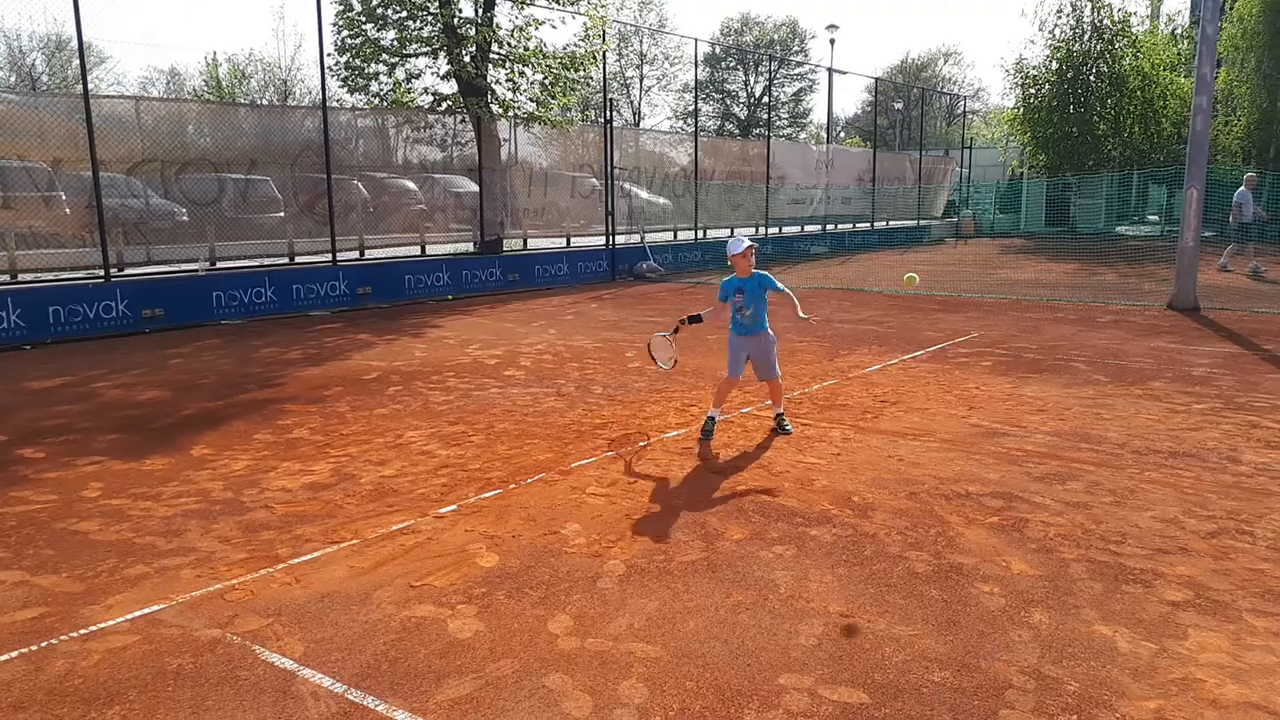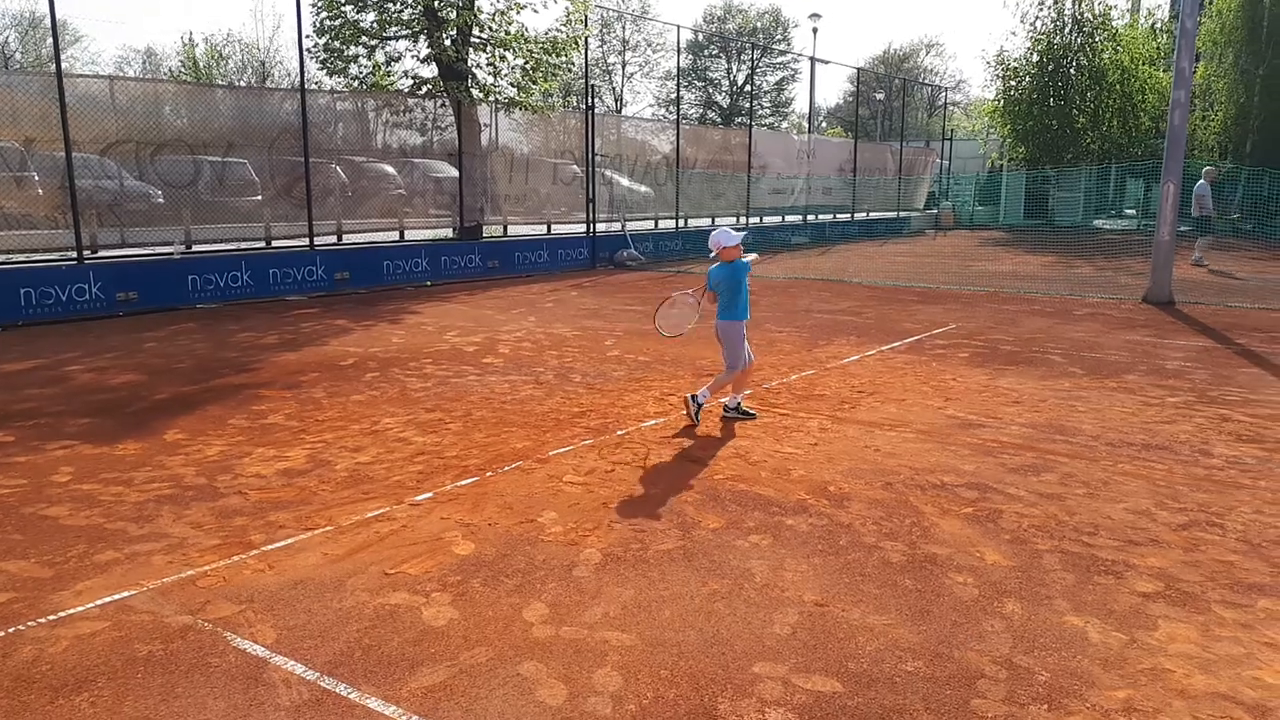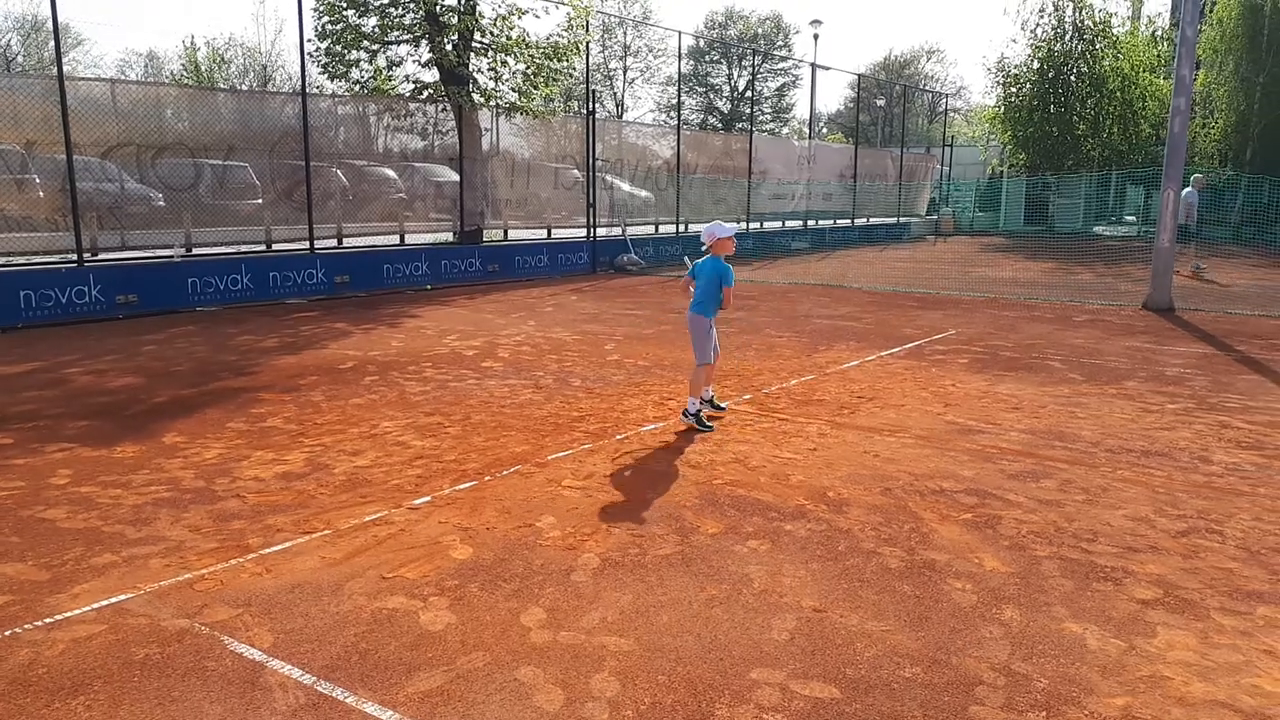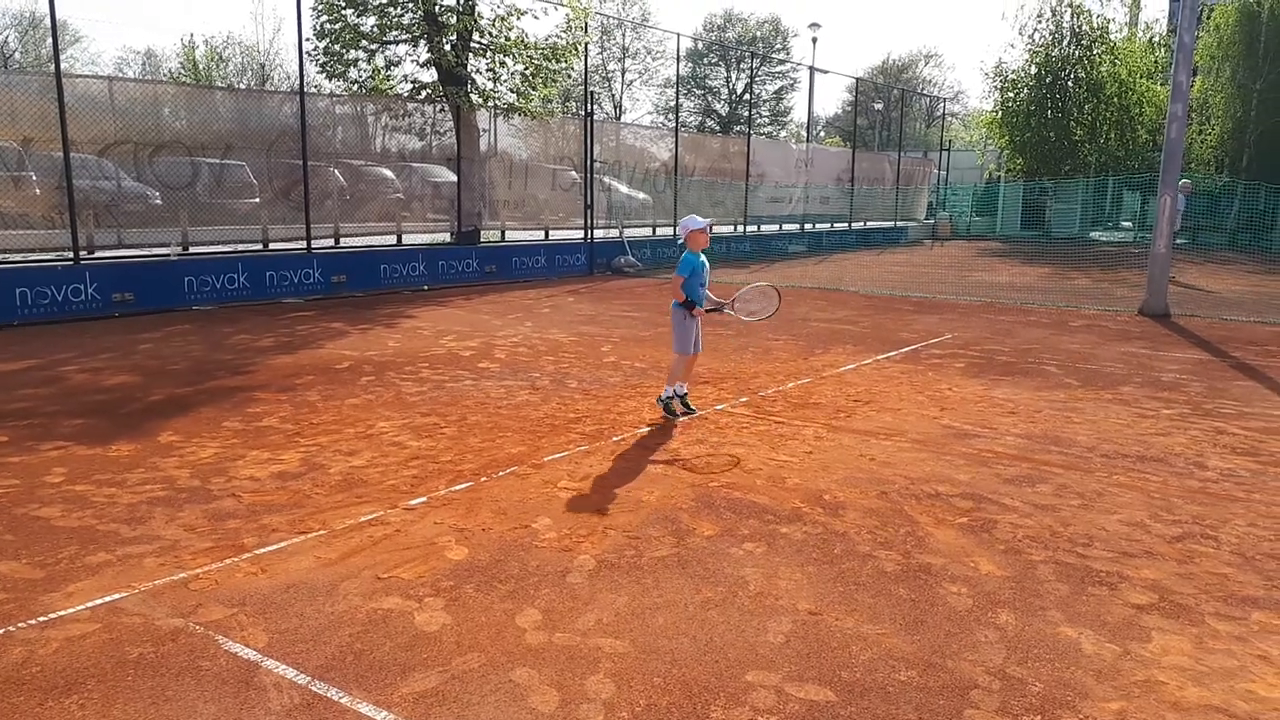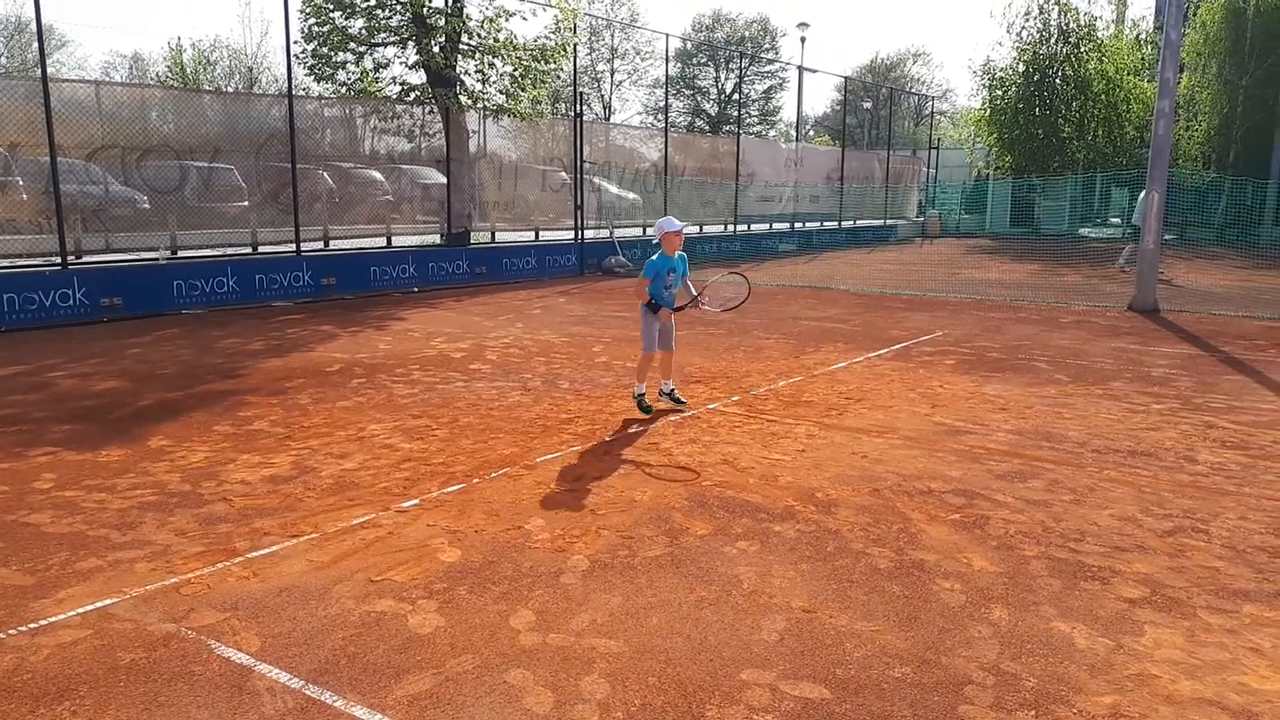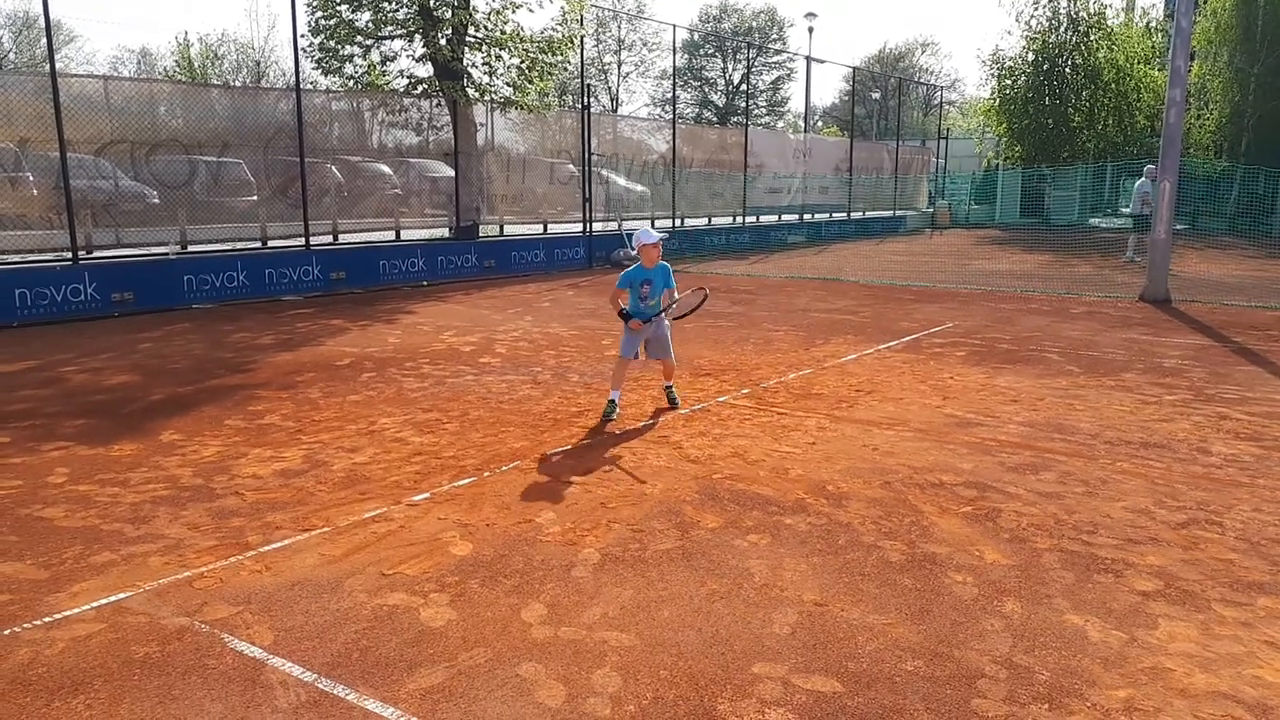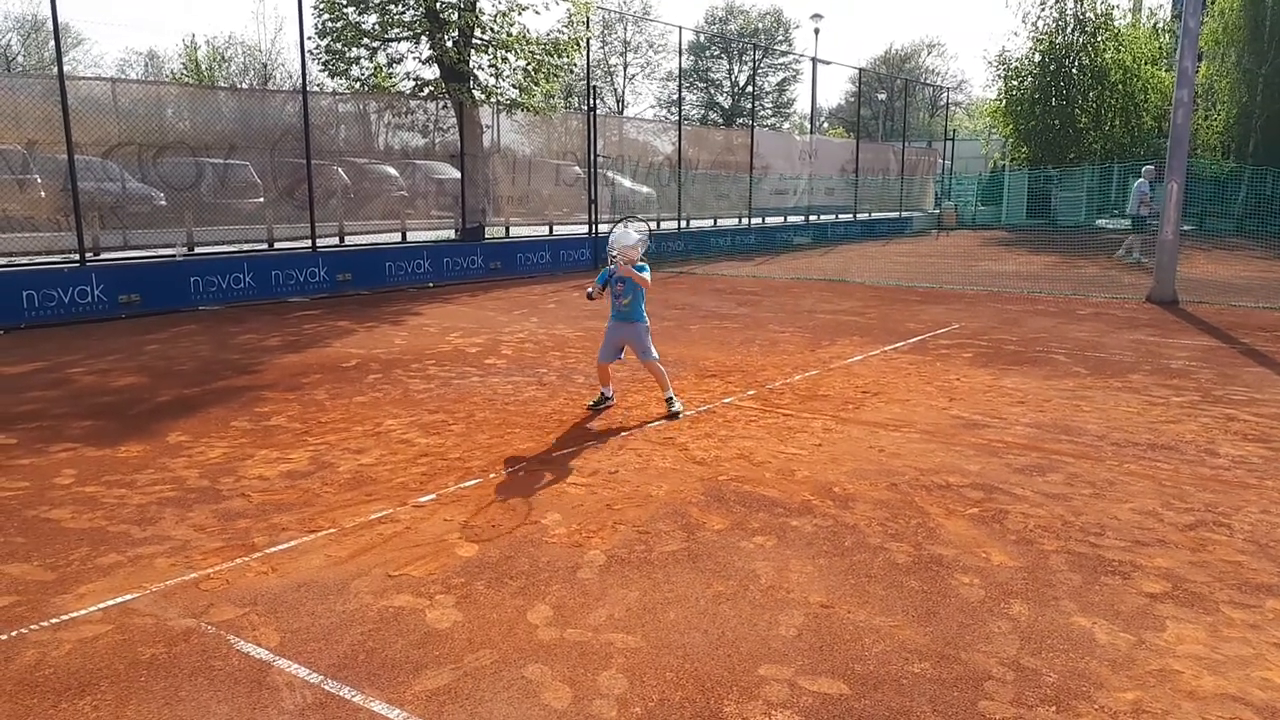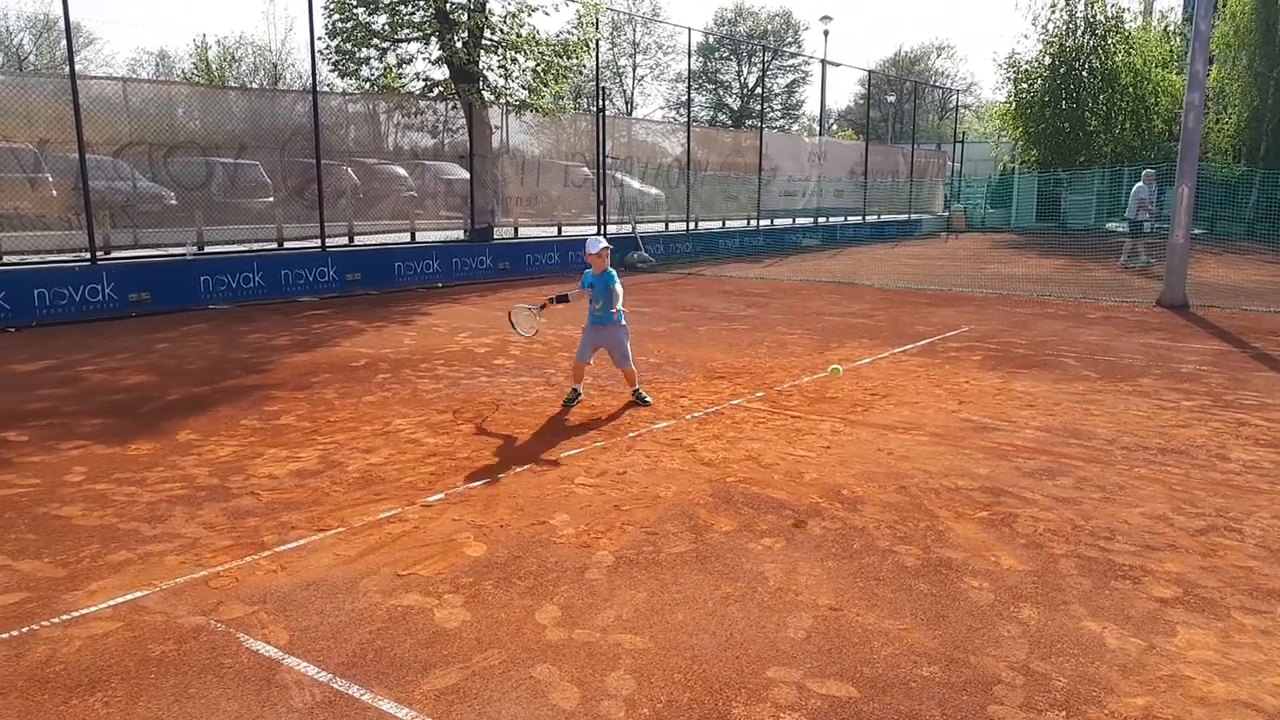
dt=0.4s
person 1, frame 1
left shoulder: (762, 278)
right shoulder: (727, 283)
left elbow: (787, 294)
right elbow: (718, 311)
left wrist: (799, 312)
right wrist: (694, 318)
left hip: (761, 337)
right hip: (738, 338)
left knee: (774, 379)
right knee: (732, 379)
left ankle: (779, 415)
right ankle: (712, 418)
person 1, frame 2
left shoulder: (713, 272)
right shoulder: (739, 266)
right elbow: (752, 257)
right wrist: (748, 257)
left hip: (724, 323)
right hip: (733, 325)
left knee: (747, 365)
right knee: (733, 372)
left ankle: (733, 405)
right ankle: (698, 400)
person 1, frame 3
left shoulder: (700, 263)
right shoulder: (725, 269)
left elbow: (684, 285)
right elbow: (727, 302)
left hip: (694, 315)
right hip: (703, 318)
left knee: (711, 359)
right knee: (703, 364)
left ankle: (706, 398)
right ankle: (691, 411)
person 1, frame 4
left shoulder: (702, 258)
right shoulder: (688, 259)
right elbow: (674, 289)
left wrist: (716, 301)
right wrist: (692, 306)
left hip: (692, 312)
right hip: (683, 312)
left knee: (692, 355)
right knee: (683, 355)
left ankle: (680, 393)
right ankle: (666, 397)
person 1, frame 5
left shoulder: (681, 258)
right shoulder: (654, 262)
left elbow: (685, 281)
right elbow: (639, 290)
left wrist: (694, 296)
right wrist: (657, 308)
left hip: (666, 312)
right hip: (651, 312)
left knee: (668, 352)
right knee: (649, 353)
left ankle: (667, 390)
right ankle: (639, 394)
person 1, frame 6
left shoulder: (665, 269)
right shoulder: (630, 274)
left elbow: (672, 292)
right elbow: (613, 298)
right wrist: (627, 319)
left hip: (657, 322)
right hip: (635, 323)
left knee: (669, 361)
right knee: (624, 359)
left ankle: (668, 387)
right ankle: (613, 402)
person 1, frame 7
left shoulder: (641, 267)
right shoulder: (609, 272)
left elbow: (647, 283)
right elbow: (593, 291)
left wrist: (629, 271)
right wrist: (592, 292)
left hip: (637, 324)
right hip: (616, 325)
left knee: (650, 362)
right knee: (602, 363)
left ankle: (671, 399)
right ankle: (607, 396)
person 1, frame 8
left shoulder: (611, 275)
right shoulder: (587, 275)
left elbow: (618, 291)
right elbow: (581, 292)
left wrist: (617, 307)
right wrist: (557, 299)
left hip: (614, 328)
right hip: (593, 328)
left knee: (626, 367)
right knee: (580, 362)
left ankle: (636, 390)
right ankle: (576, 391)
